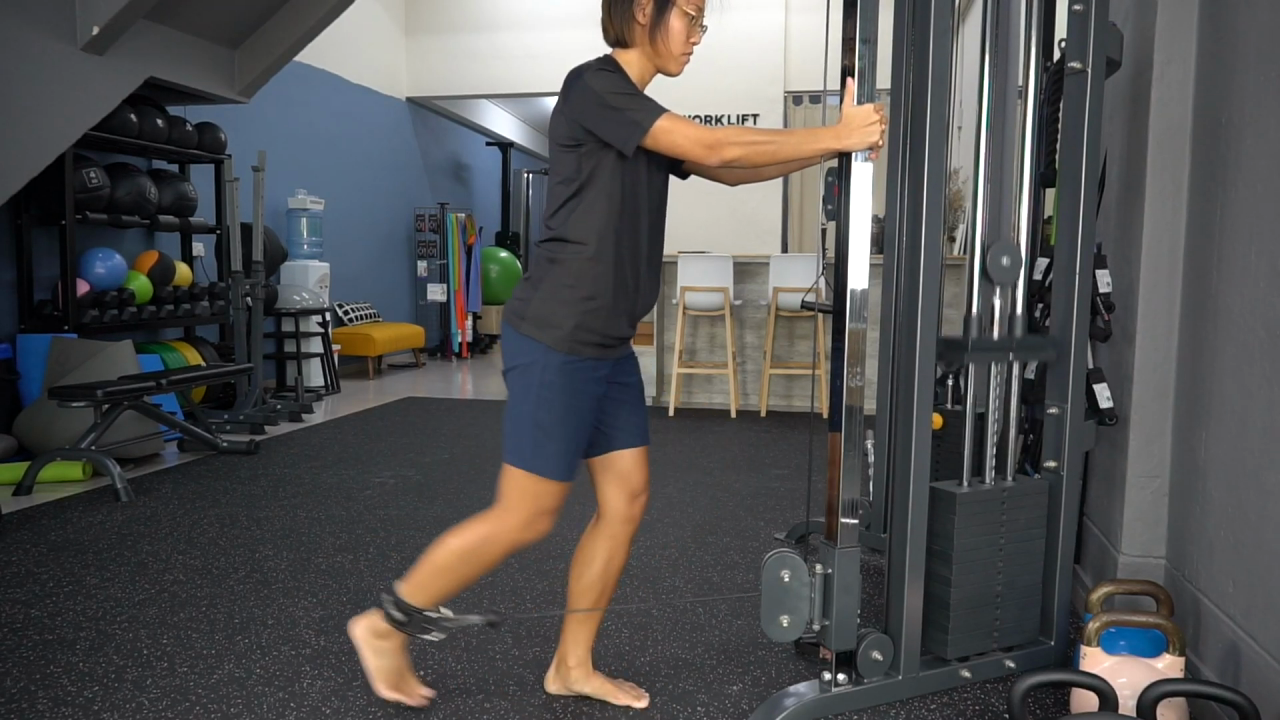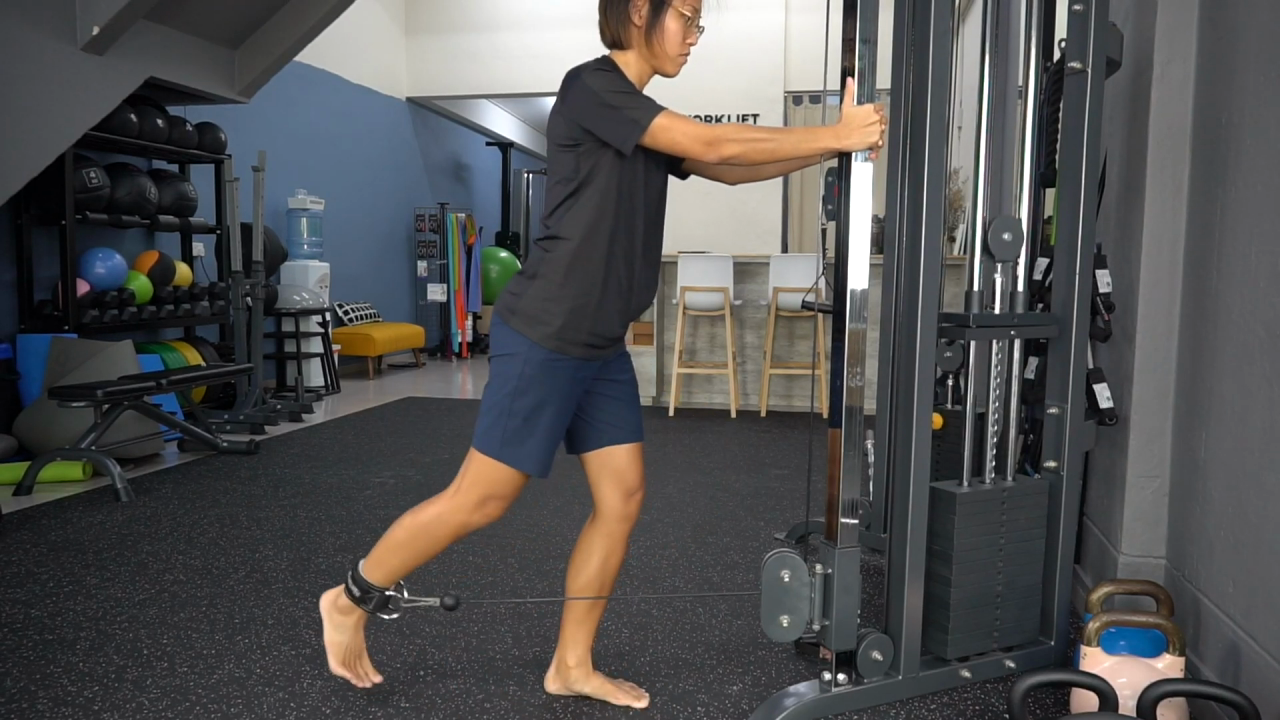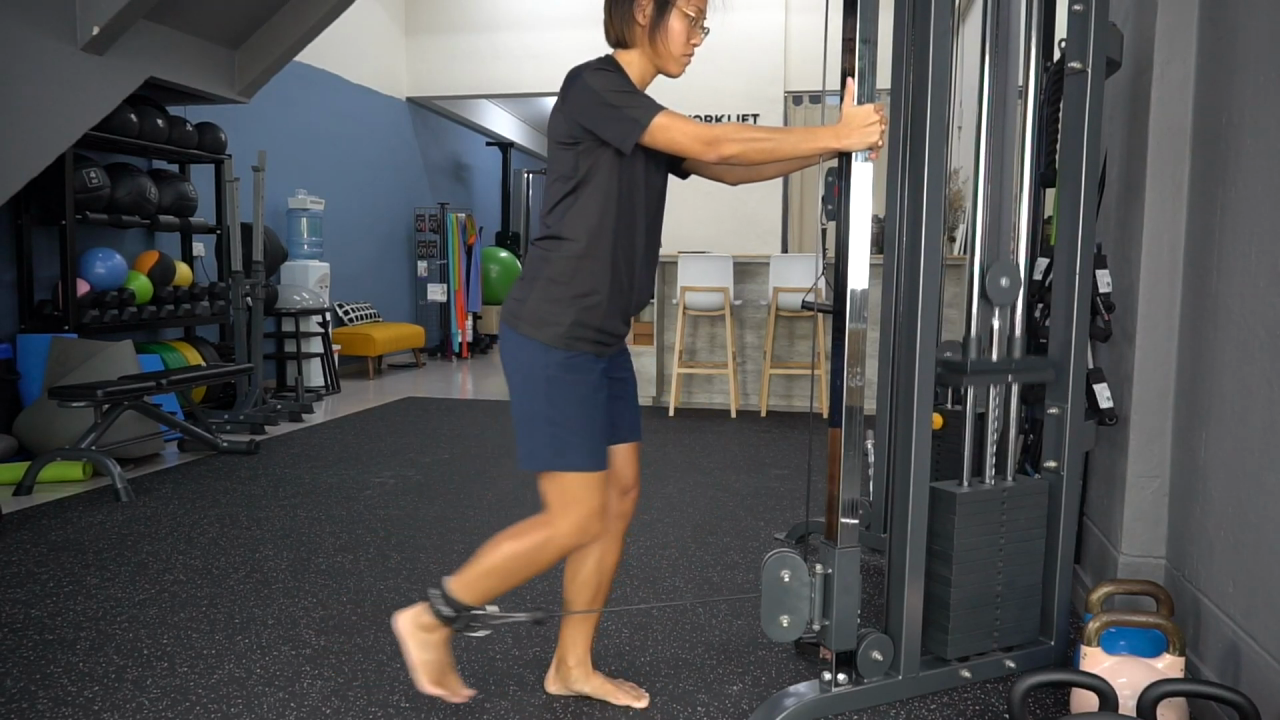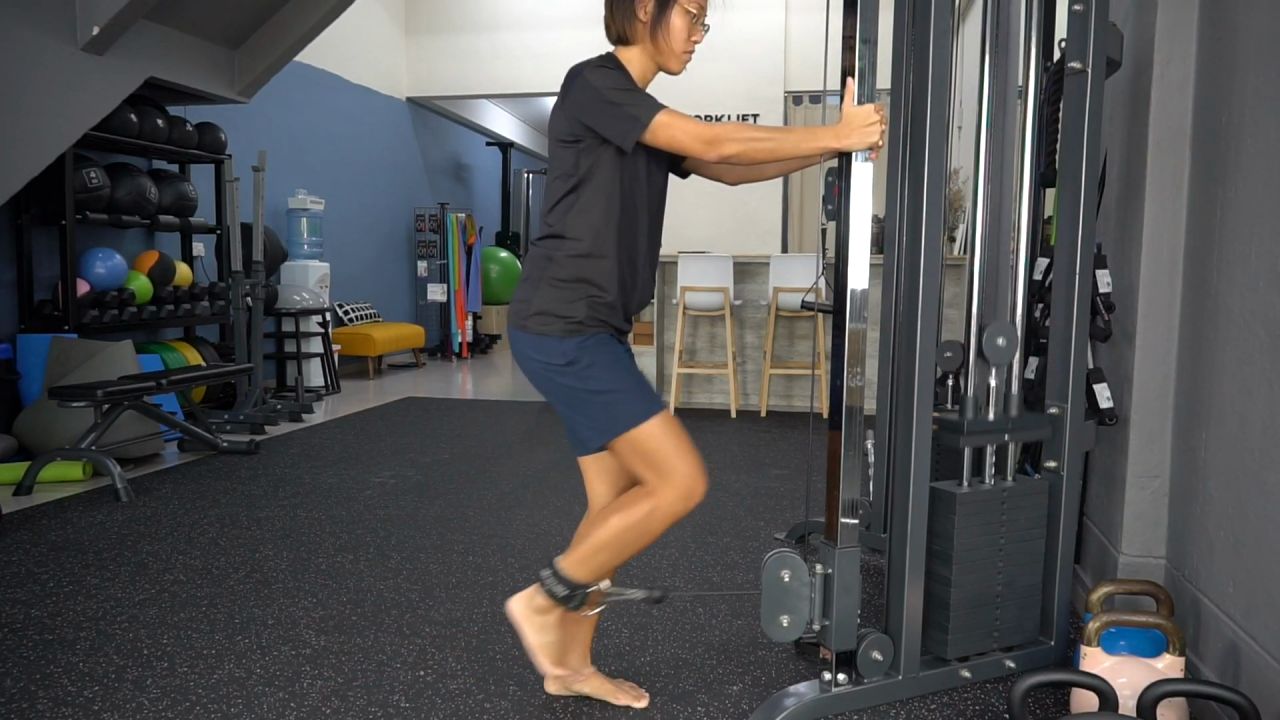
dt=0.4s
person 1, frame 1
left shoulder: (641, 111)
right shoulder: (593, 87)
left elbow: (726, 170)
right elbow: (713, 148)
left wrist: (833, 142)
right wrist: (833, 137)
left hip: (604, 343)
right hip: (555, 338)
left knee: (625, 500)
right knee: (524, 517)
left ankle: (573, 665)
right ankle: (385, 625)
person 1, frame 2
left shoulder: (642, 116)
right shoulder: (591, 87)
left elbow: (726, 170)
right elbow: (711, 146)
left wrist: (831, 144)
right wrist: (833, 136)
left hip: (599, 343)
right hip: (544, 335)
left knee: (622, 497)
right knee: (482, 498)
left ankle: (573, 665)
right ankle: (351, 601)
person 1, frame 3
left shoulder: (642, 118)
right shoulder: (592, 86)
left elbow: (726, 169)
right elbow: (713, 145)
left wrist: (832, 143)
right wrist: (835, 136)
left hip: (599, 337)
right hip: (553, 336)
left knee: (616, 498)
right knee: (575, 521)
left ankle: (572, 665)
right ankle: (432, 618)
person 1, frame 4
left shoulder: (644, 113)
right shoulder: (594, 83)
left elbow: (726, 169)
right elbow: (713, 145)
left wrist: (834, 143)
right wrist: (834, 136)
left hip: (592, 331)
right hip: (561, 328)
left knee: (617, 499)
right knee: (678, 482)
left ankle: (570, 665)
right ankle: (545, 599)
